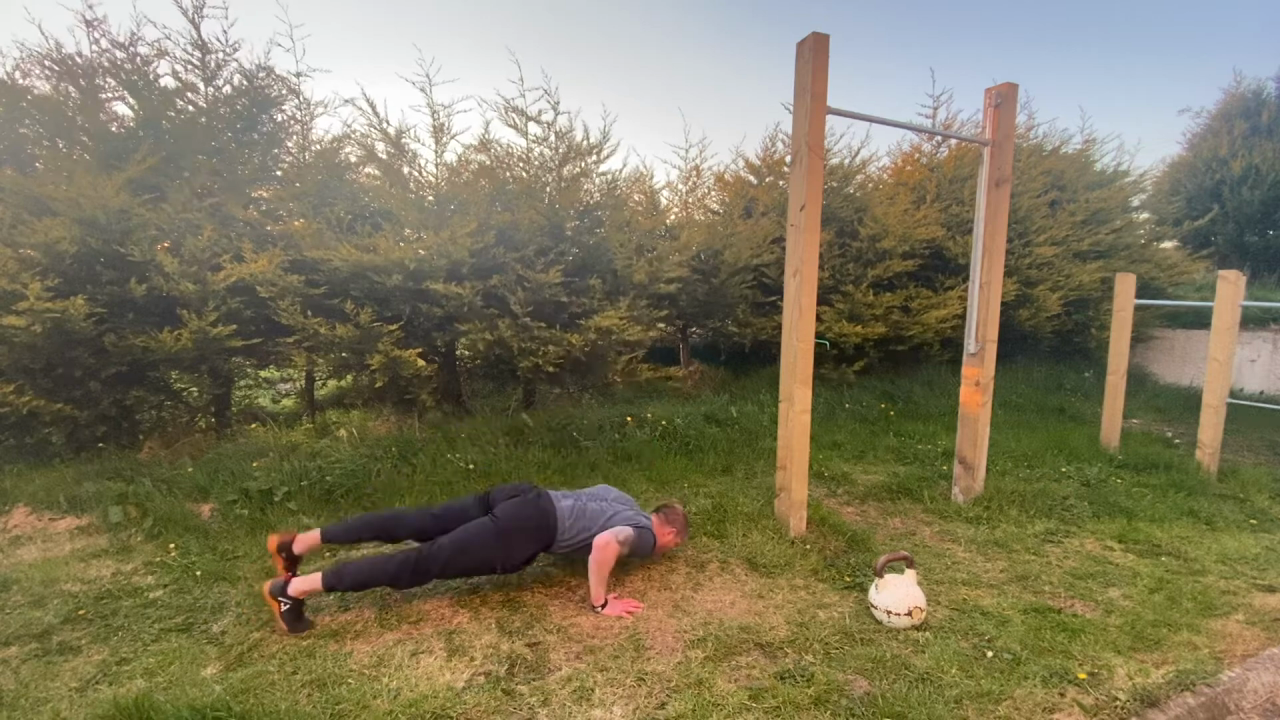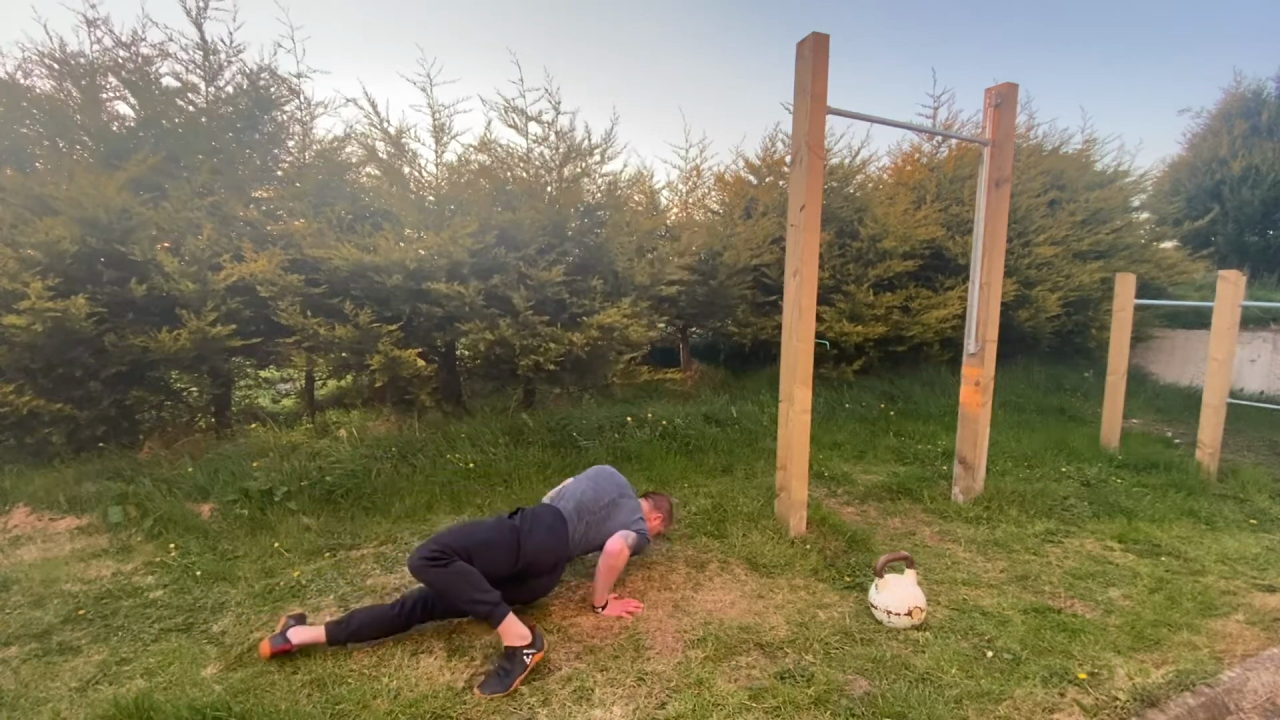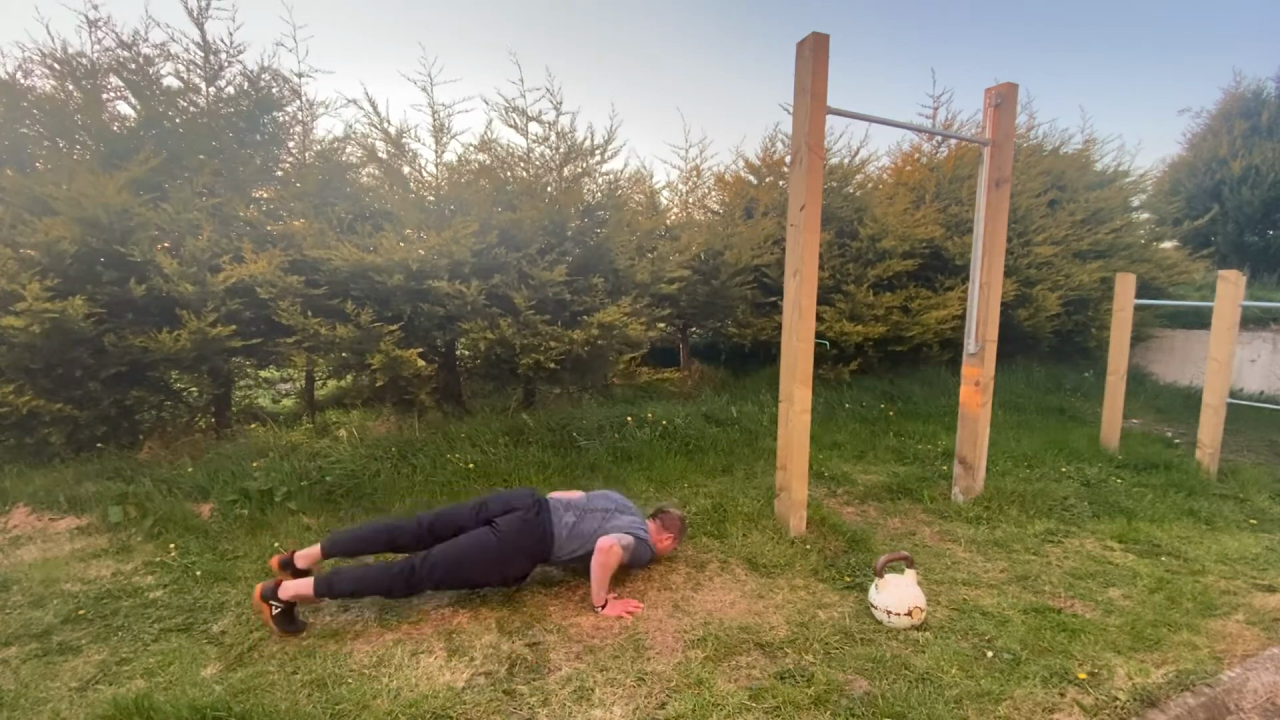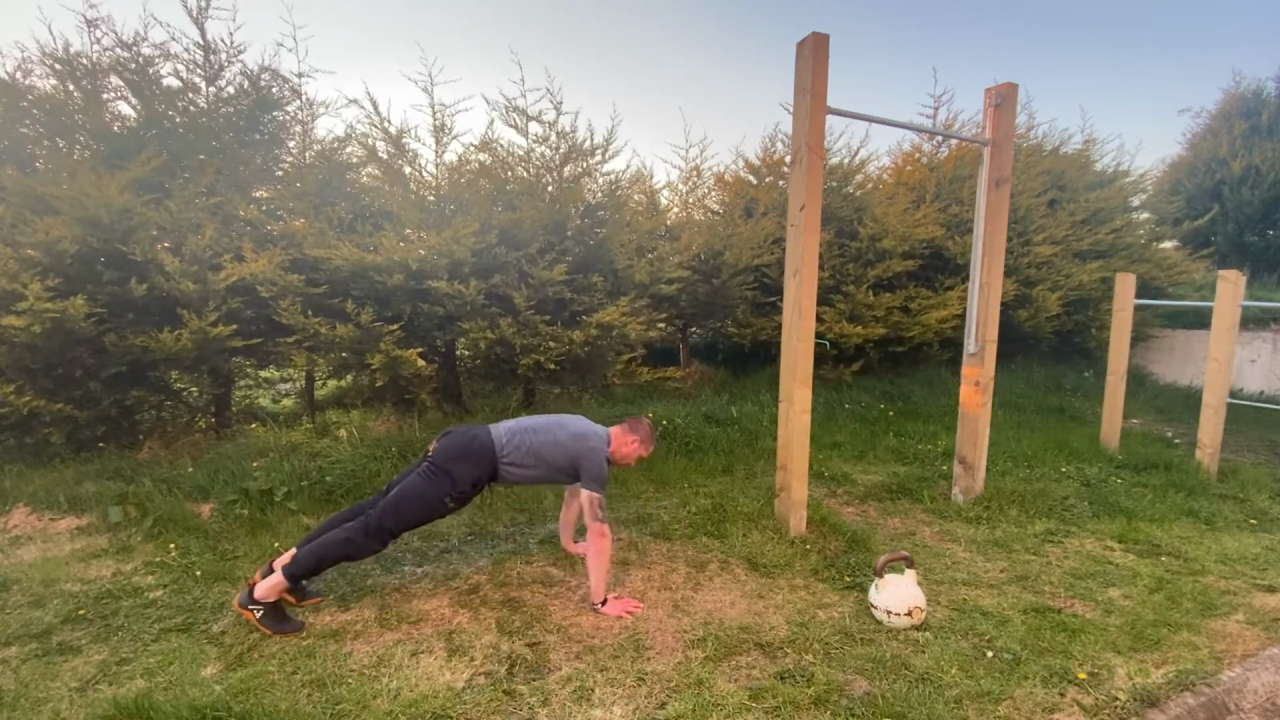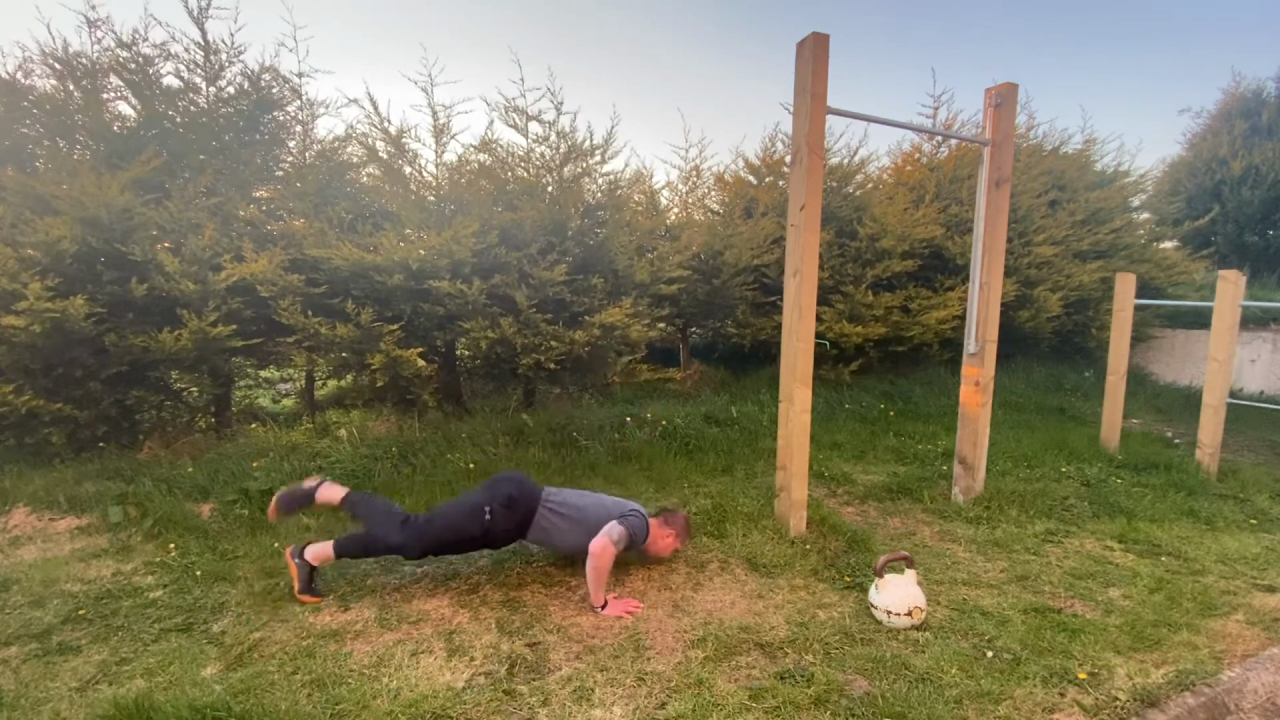
dt=1s
person 1, frame 1
left shoulder: (623, 500)
right shoulder: (643, 535)
right elbow: (604, 545)
right wrist: (600, 602)
left hip: (526, 495)
right hip: (525, 529)
left knee: (412, 524)
right knee: (422, 563)
left ankle: (298, 542)
right ankle: (293, 588)
person 1, frame 2
left shoulder: (606, 471)
right shoulder: (640, 532)
right elbow: (615, 550)
right wrist: (601, 603)
left hip: (536, 526)
right hip: (545, 573)
person 1, frame 3
left shoulder: (621, 502)
right shoulder: (642, 547)
right elbow: (606, 548)
right wrist: (600, 603)
left hip: (524, 504)
right hip: (522, 542)
left knee: (413, 532)
right knee: (414, 574)
left ankle: (299, 559)
right ankle: (283, 591)
person 1, frame 4
left shoulder: (589, 434)
right shoulder: (596, 455)
left elbow: (572, 490)
right elbow: (599, 530)
left wrist: (568, 542)
right wrist: (601, 600)
left hip: (466, 442)
right hip: (469, 463)
left knee: (377, 507)
right knee: (377, 527)
left ankle: (280, 567)
right ankle: (263, 593)
person 1, frame 5
left shoulder: (627, 513)
right shoulder: (636, 526)
right elbow: (599, 553)
right wrist: (600, 603)
left hip: (518, 513)
right hip: (514, 504)
left knee: (417, 541)
right knee: (412, 531)
left ankle: (311, 553)
right ankle: (323, 492)
